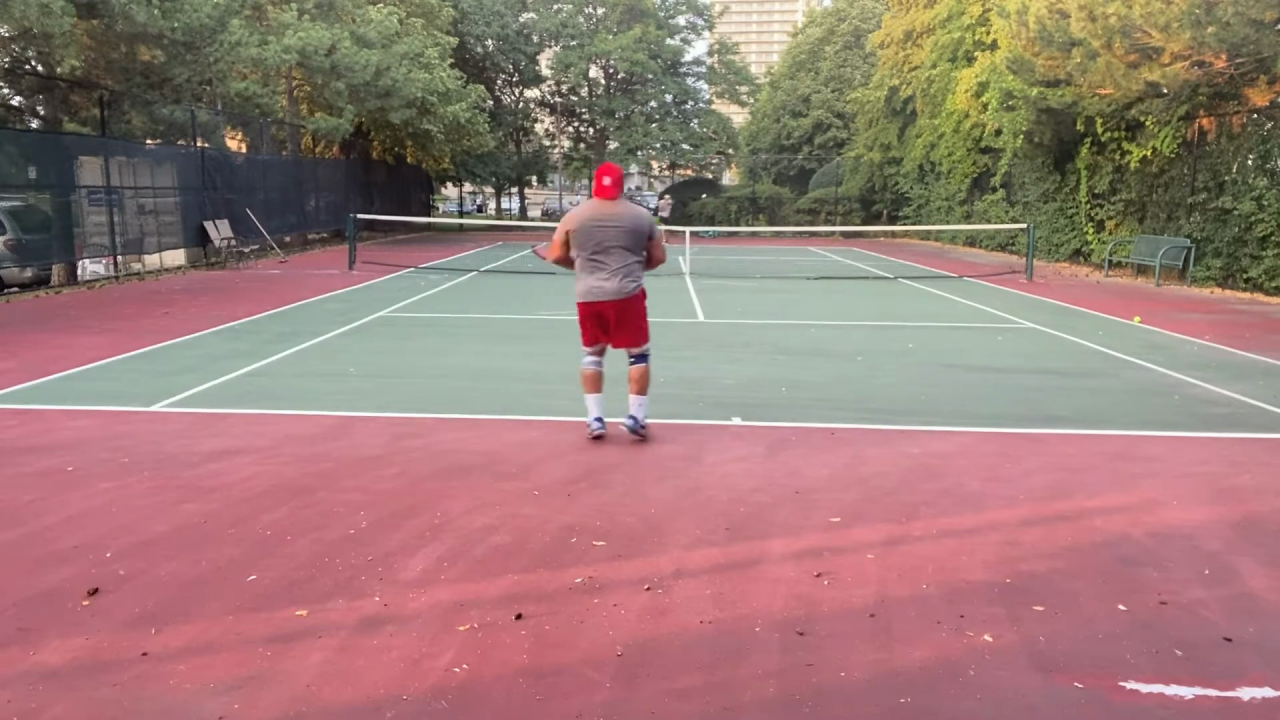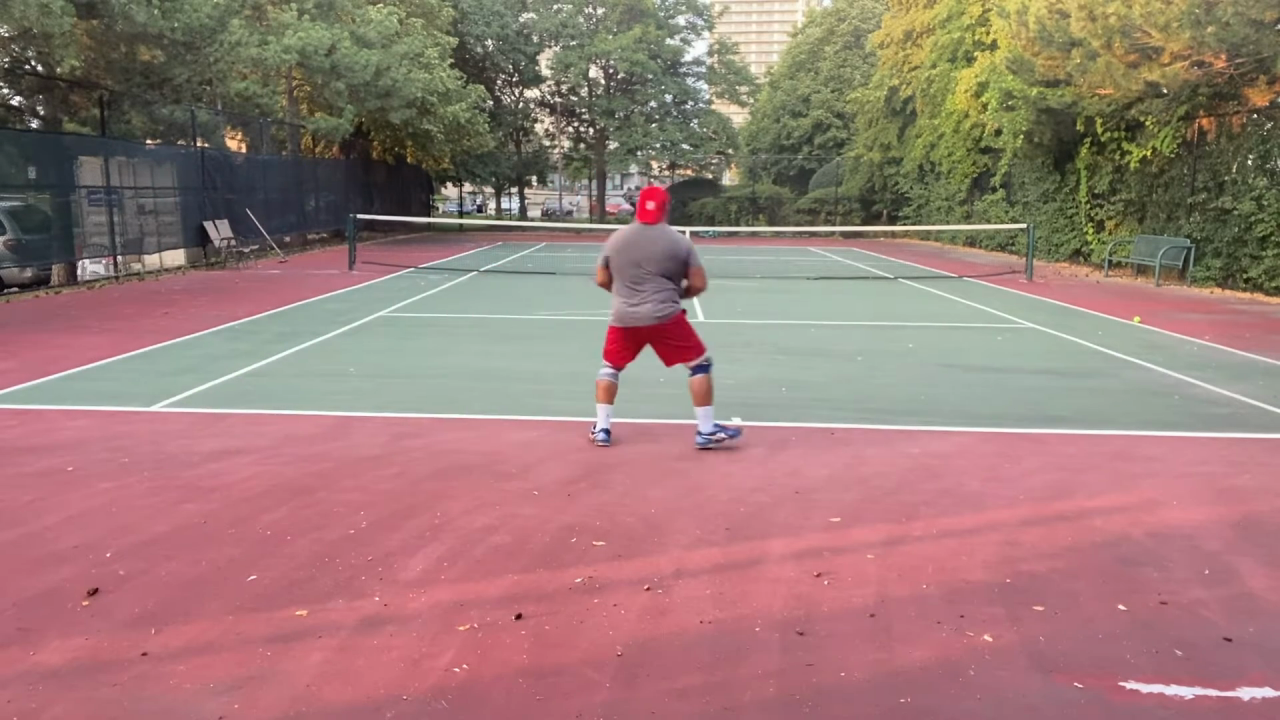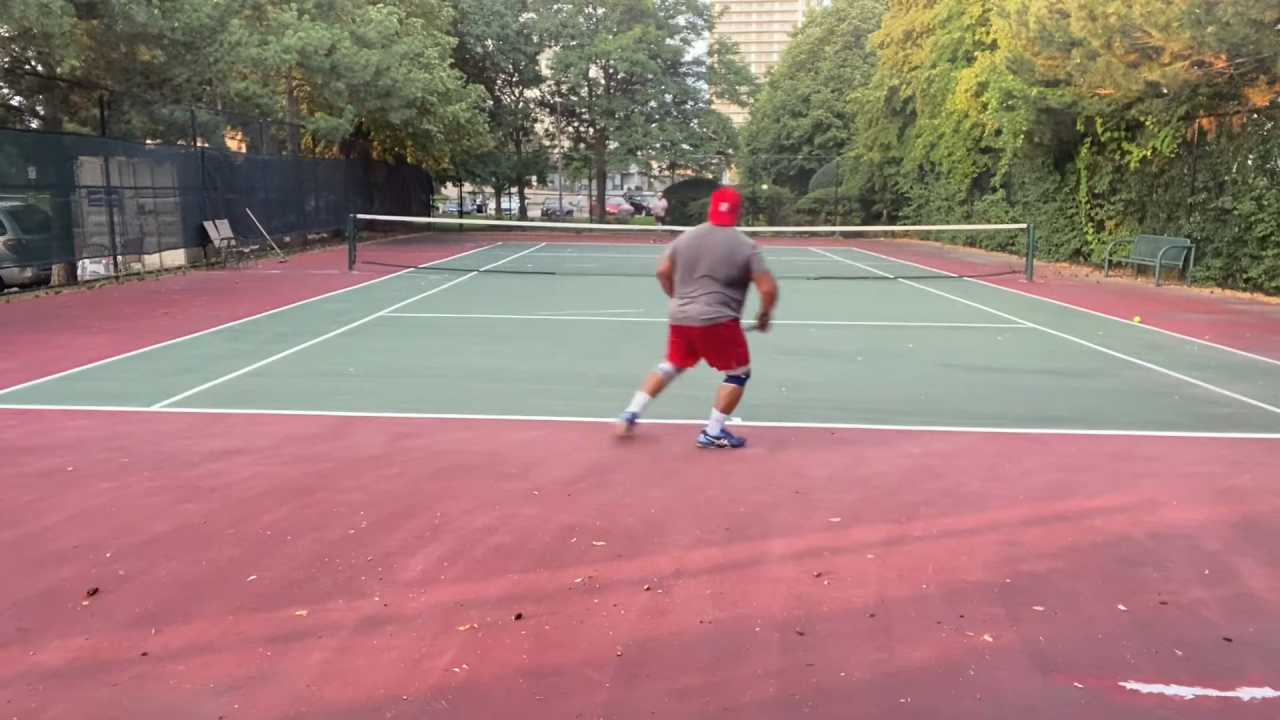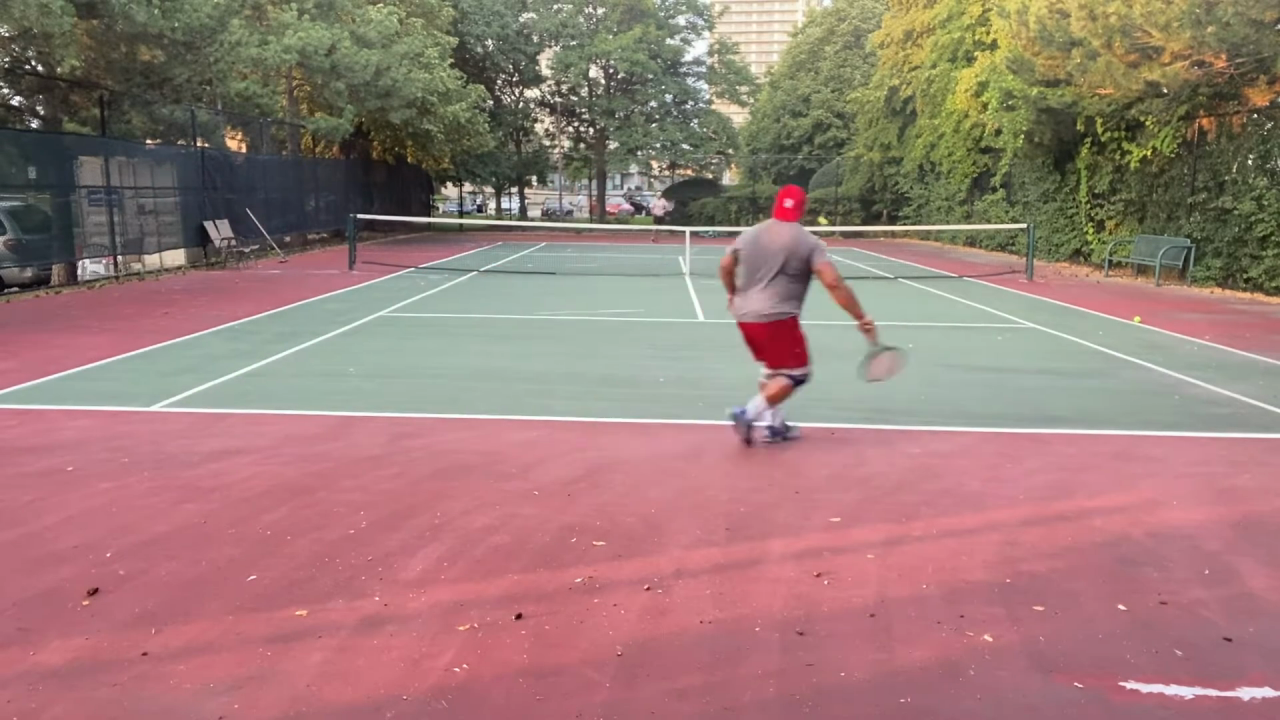
dt=0.2s
person 1, frame 1
left shoulder: (575, 216)
right shoulder: (641, 216)
left elbow: (555, 255)
right elbow: (658, 257)
left hip: (589, 296)
right hip: (627, 294)
left knee: (593, 353)
right knee: (638, 355)
left ankle: (595, 419)
right ankle: (636, 416)
person 1, frame 2
left shoulder: (616, 239)
right shoulder: (680, 242)
left elbow: (602, 281)
right elbow: (698, 285)
left hip: (624, 319)
right hip: (665, 317)
left knee: (610, 367)
right knee: (700, 365)
left ankle: (602, 429)
right ankle: (707, 431)
person 1, frame 3
left shoulder: (686, 238)
right shoulder: (746, 246)
left elbow: (663, 272)
right elbow: (769, 289)
right wrist: (764, 316)
left hip: (681, 318)
right hip: (718, 321)
left knee: (672, 366)
right knee: (738, 374)
left ankle: (631, 414)
right ankle: (713, 433)
person 1, frame 4
left shoulder: (749, 234)
right shoulder: (808, 242)
left elbow: (725, 267)
right elbow: (834, 283)
left wrist: (733, 294)
right wrist: (862, 318)
left hip: (745, 315)
right hip: (777, 317)
left knee: (773, 368)
right knee: (797, 374)
left ankle: (773, 424)
right ankle: (748, 413)
